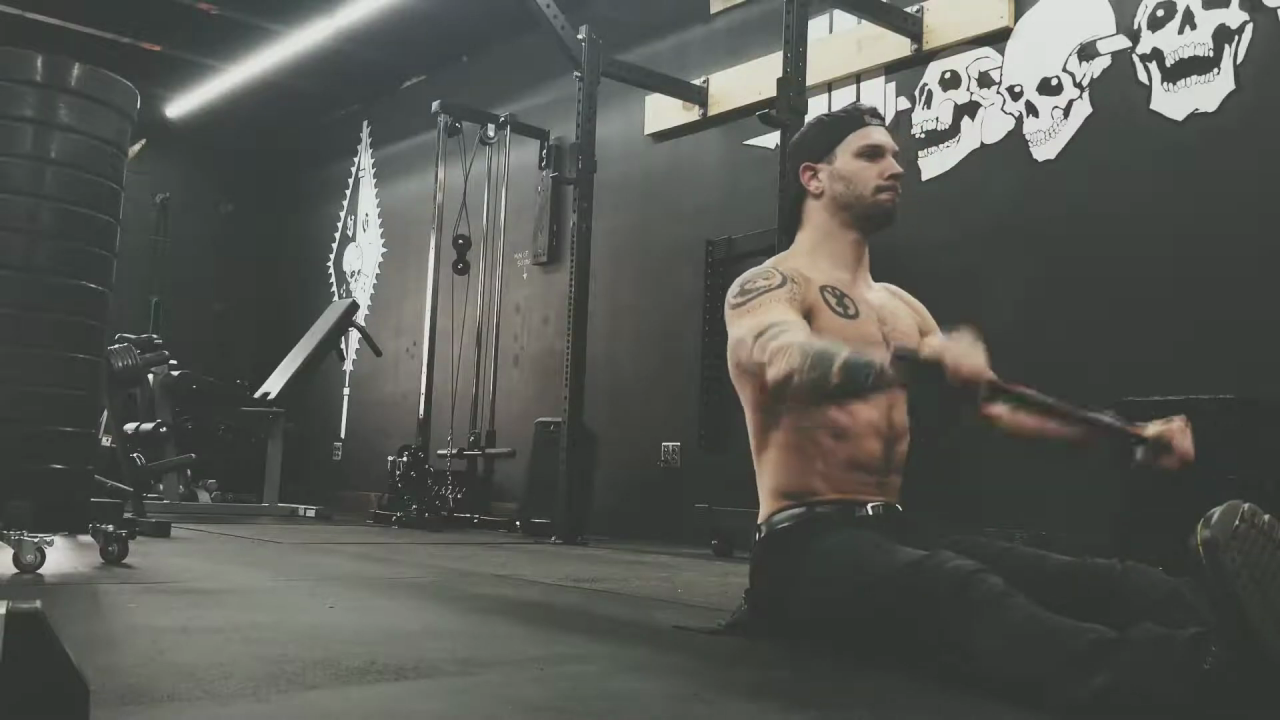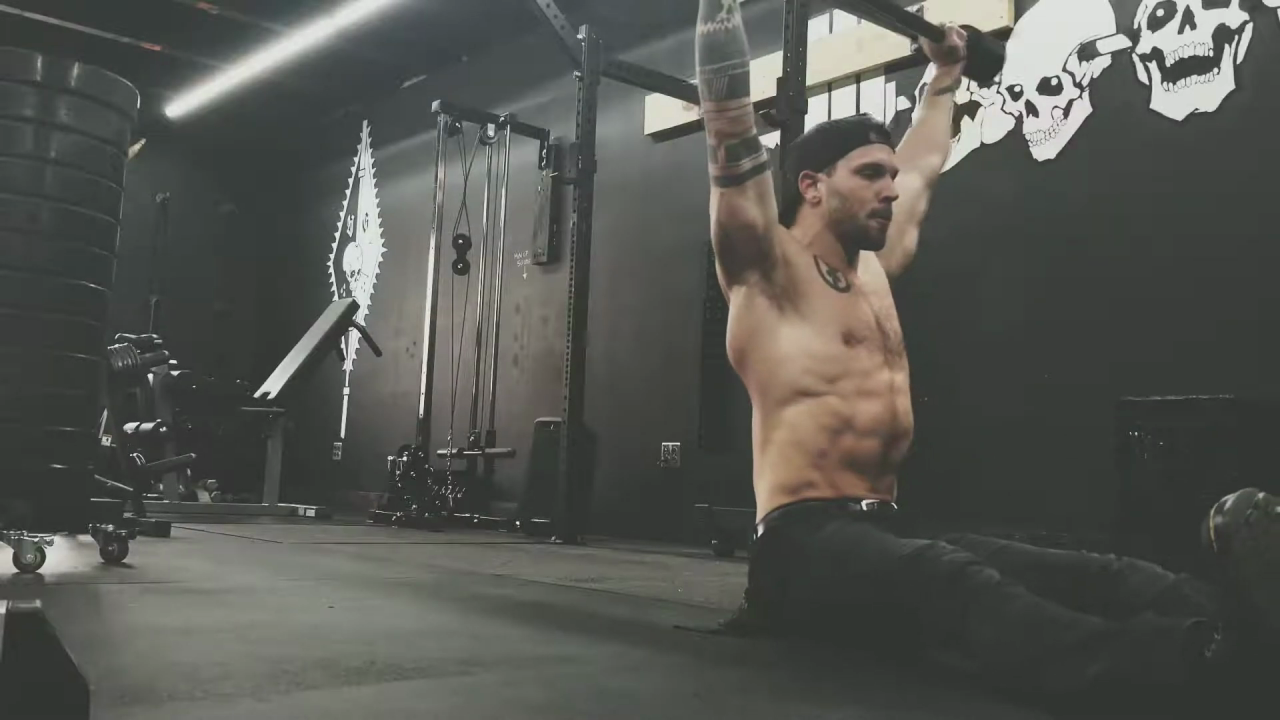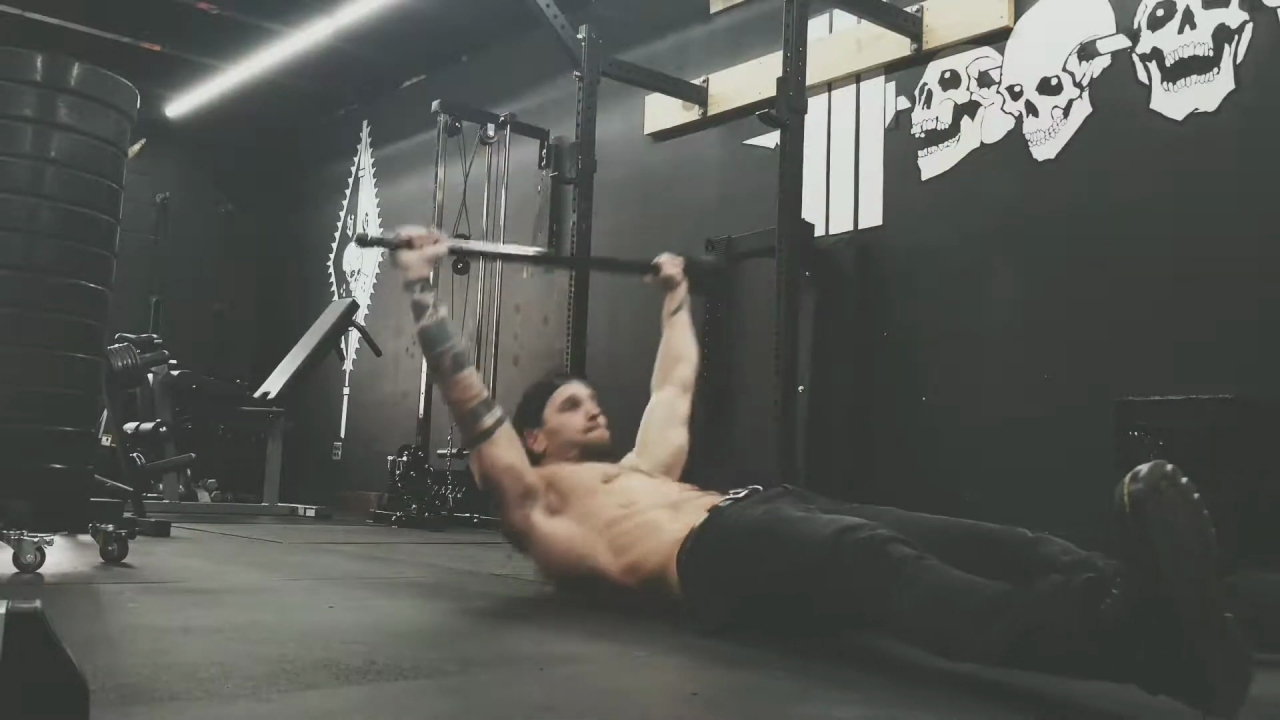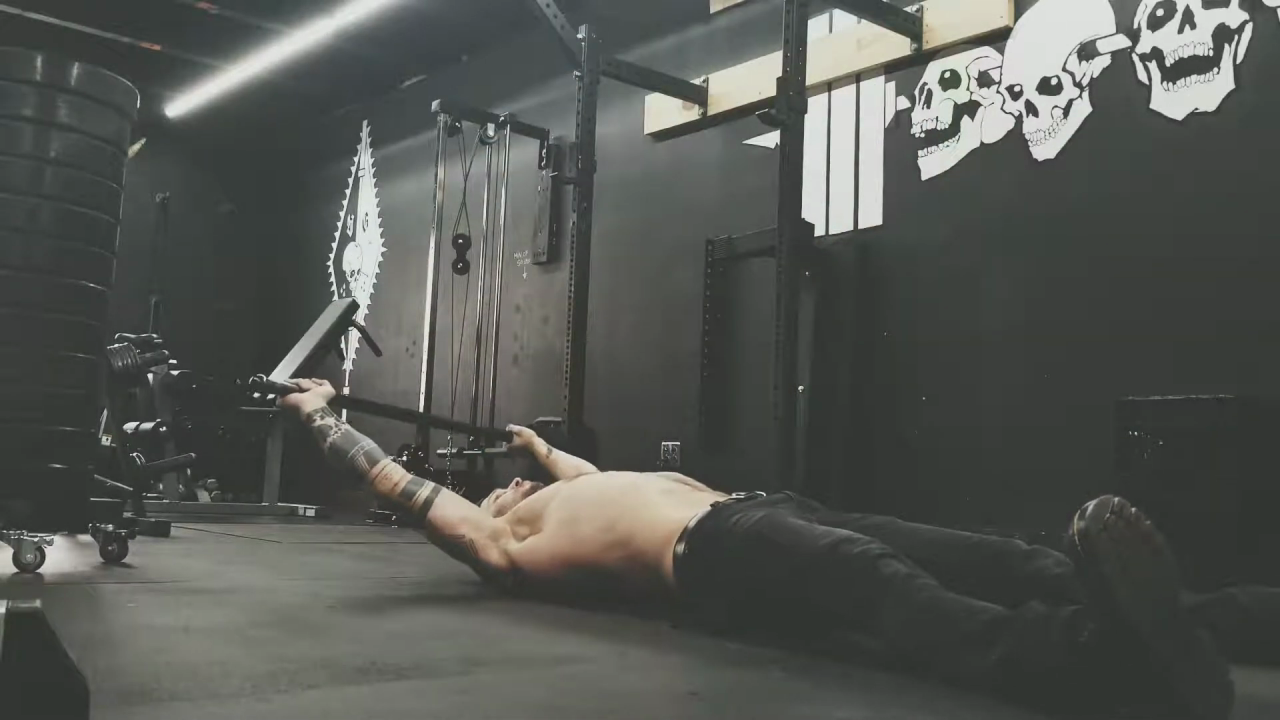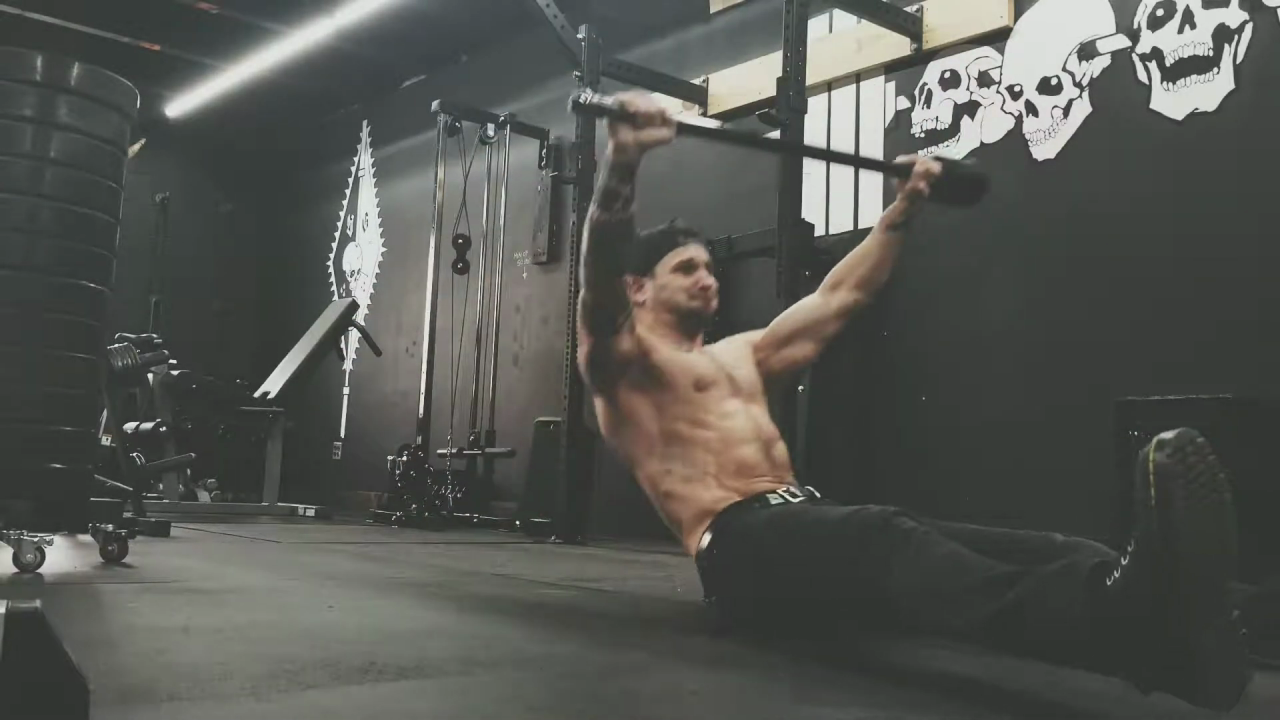
dt=1s
person 1, frame 1
left shoulder: (901, 307)
right shoulder: (764, 289)
left elbow: (996, 398)
right elbow: (788, 365)
right wrist: (906, 360)
left hip: (891, 533)
right hip: (806, 549)
left knee: (1079, 580)
right knee: (958, 591)
right ankle: (1189, 664)
person 1, frame 2
left shoulder: (871, 268)
right shoulder: (766, 270)
left elbow: (923, 169)
right elbow: (730, 122)
left wrist: (944, 77)
left hip: (885, 532)
right hip: (804, 548)
left knee: (1086, 575)
right knee: (954, 585)
right ankle: (1188, 657)
person 1, frame 3
left shoulder: (633, 474)
right shoulder: (534, 501)
left elbow: (674, 396)
right elbow: (470, 406)
left wrist: (677, 297)
right wrist: (423, 284)
left hip: (768, 512)
right hip: (718, 553)
left knee: (993, 543)
right knee: (887, 566)
left ankle: (1160, 625)
right ankle: (1128, 628)
person 1, frame 4
left shoulder: (559, 500)
right shoulder: (507, 545)
right elbow: (409, 490)
left wrist: (538, 445)
right wrist: (325, 420)
left hip: (754, 511)
right hip: (713, 551)
left knee: (987, 558)
right knee: (889, 591)
left ankle: (1167, 620)
person 1, frame 5
left shoulder: (741, 352)
right shoulder: (623, 362)
left elbow: (844, 292)
right elbow: (599, 287)
left wrist: (903, 203)
right wrist: (625, 155)
left hip: (811, 525)
right hip: (741, 548)
left knee: (1027, 551)
right knee: (887, 543)
left ankle: (1177, 620)
right ankle: (1123, 614)
